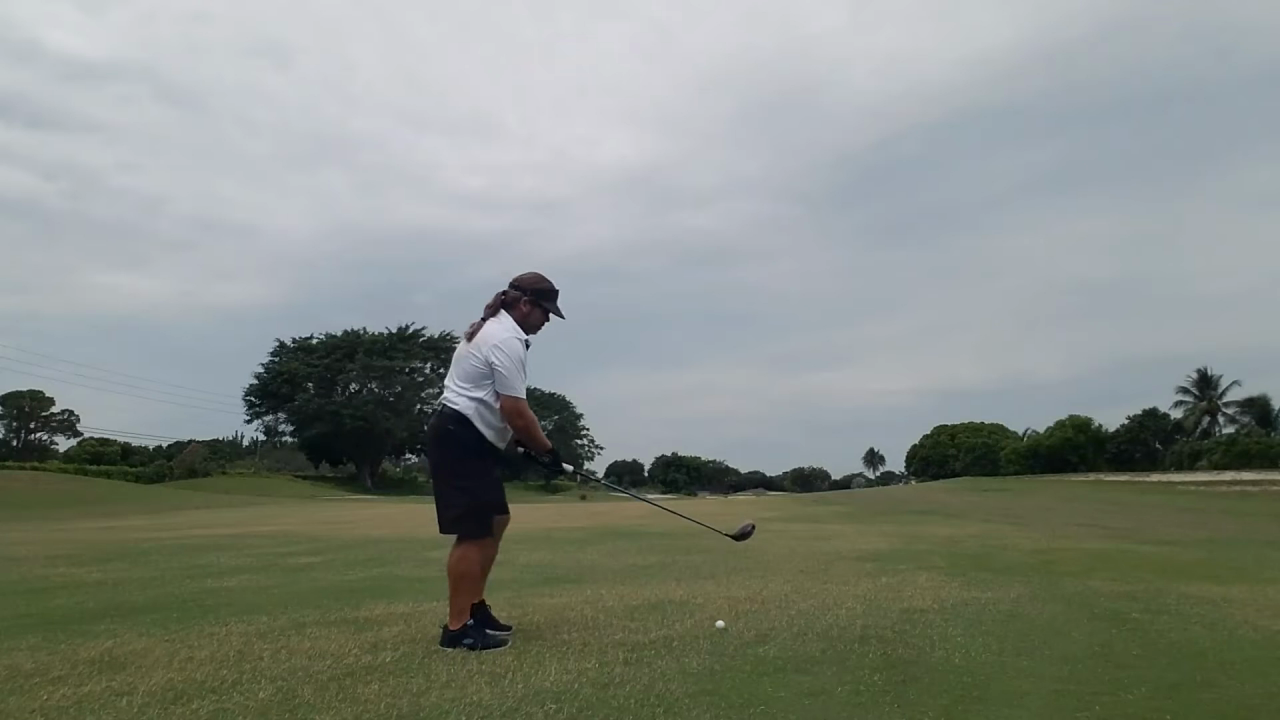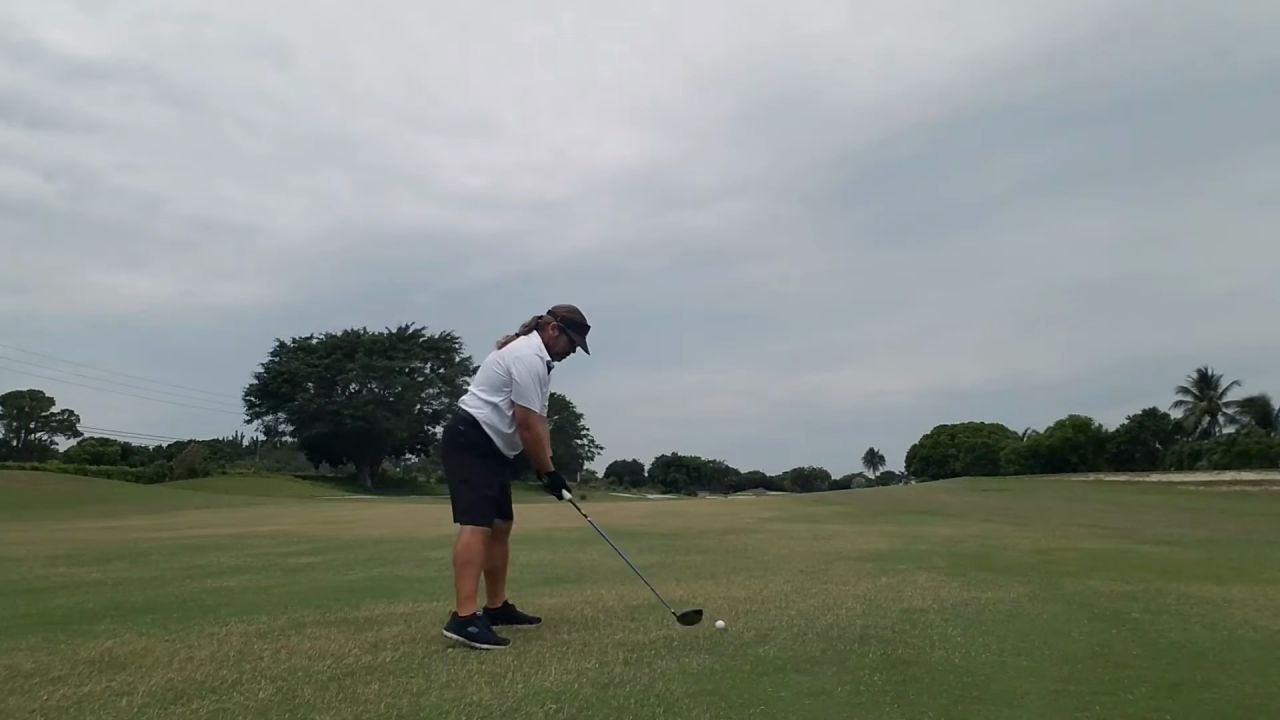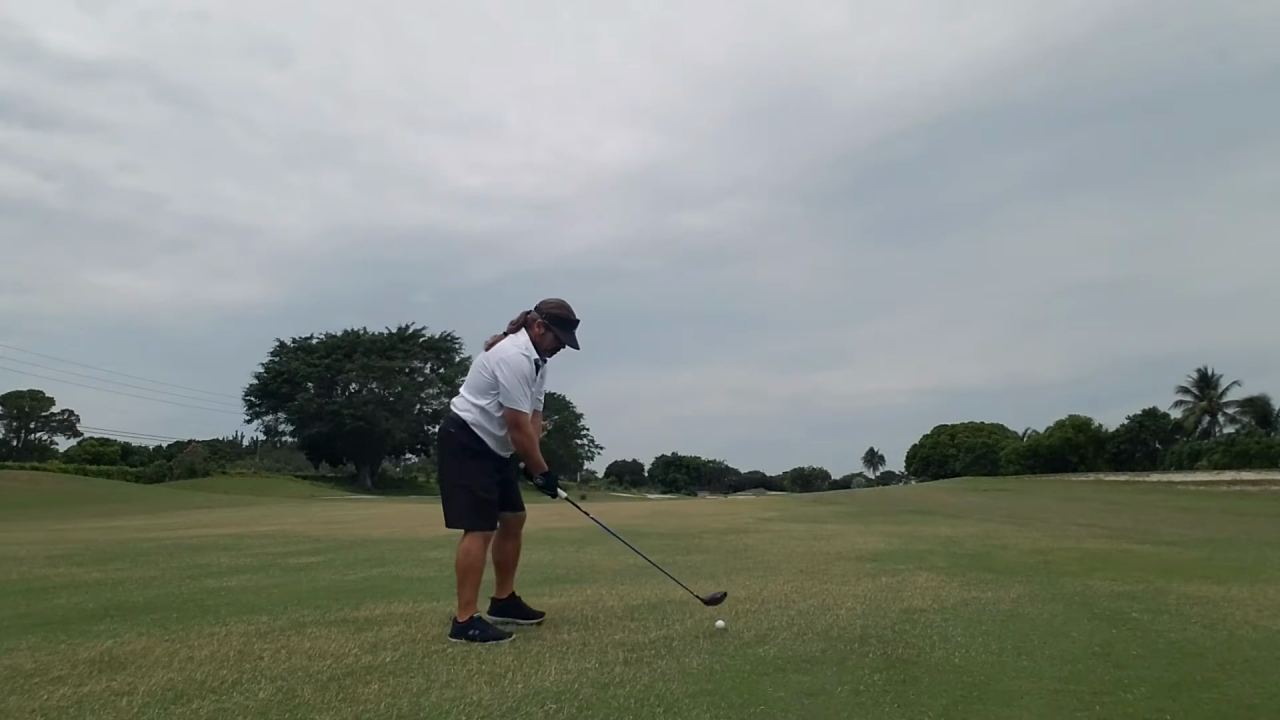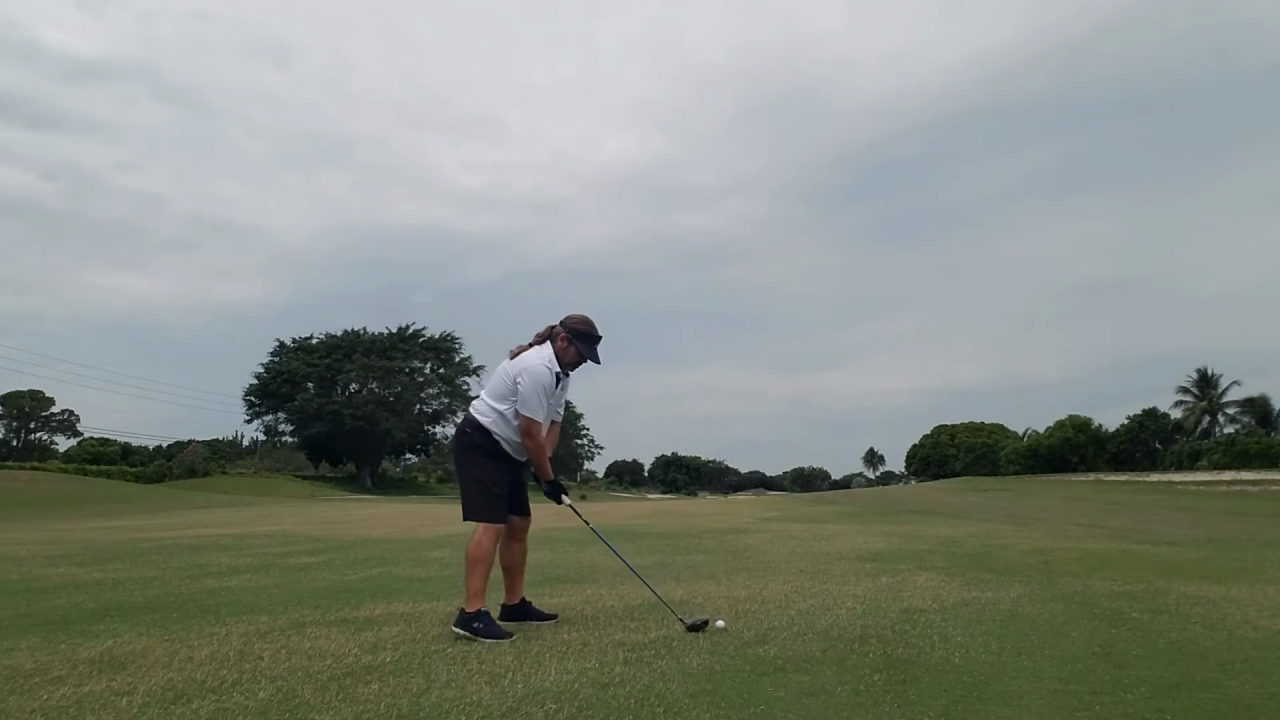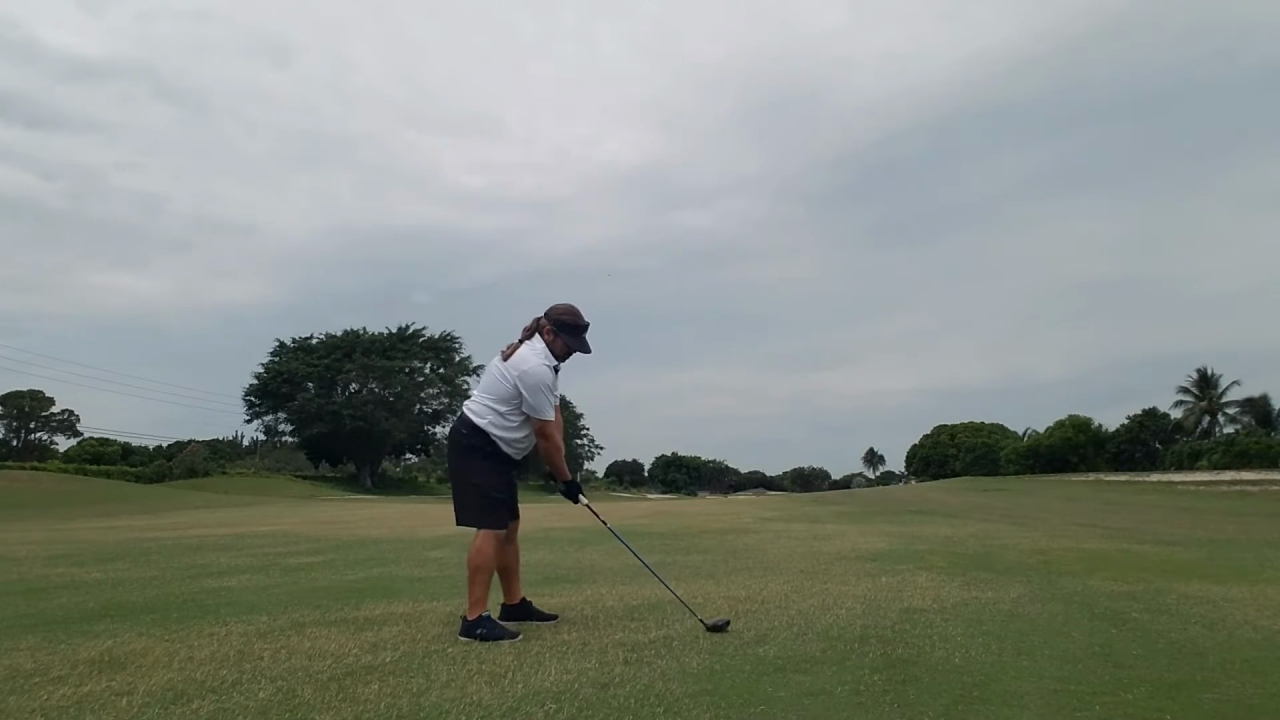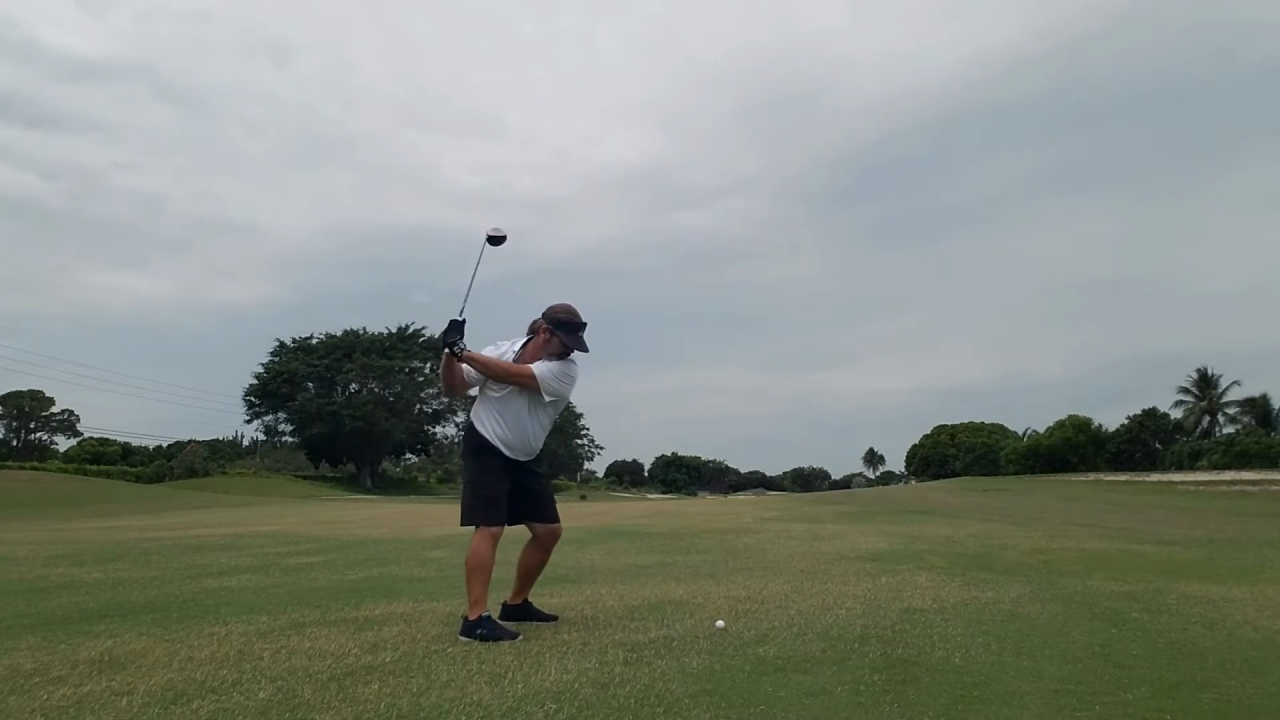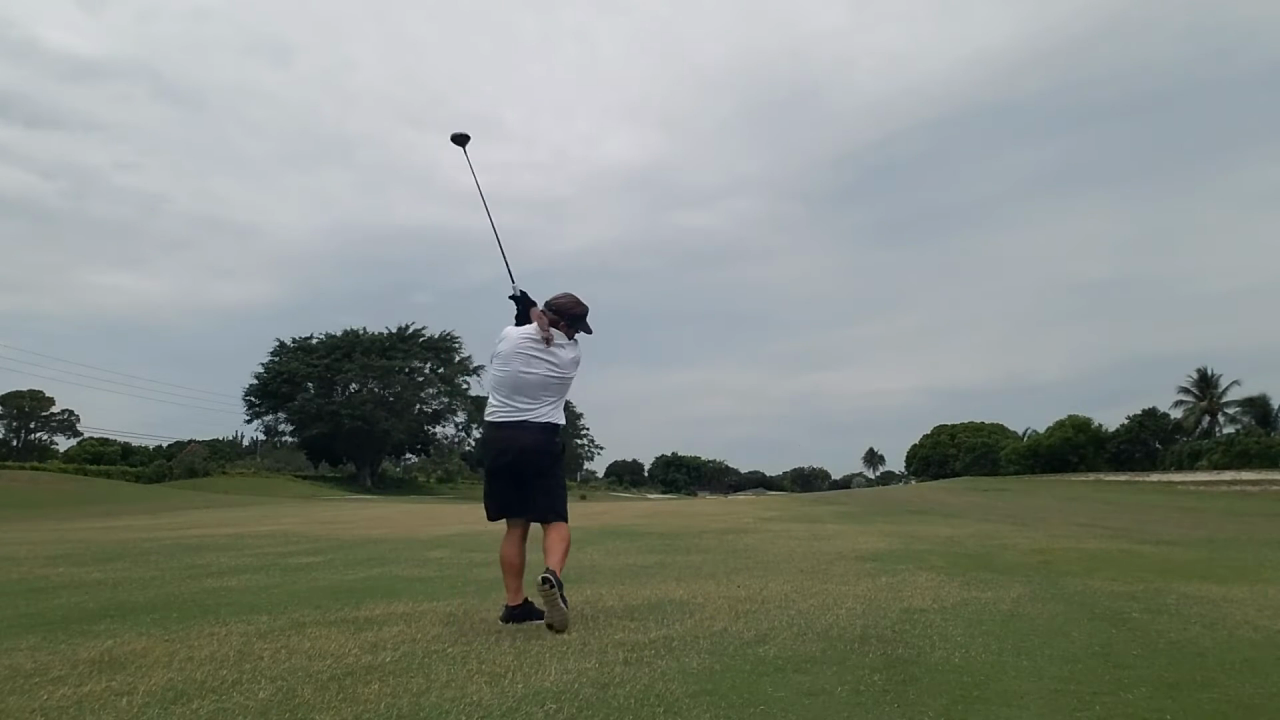
dt=0.7s
person 1, frame 1
left shoulder: (494, 330)
right shoulder: (507, 340)
right elbow: (515, 411)
left wrist: (529, 443)
right wrist: (546, 450)
left hip: (467, 440)
right hip: (462, 442)
left knee: (496, 521)
right knee: (473, 533)
left ankle: (474, 606)
right ankle: (457, 628)
person 1, frame 2
left shoulder: (537, 358)
right shoulder: (528, 357)
left elbow: (538, 421)
right elbow: (527, 426)
left wrist: (544, 467)
right wrist: (549, 471)
left hip: (489, 447)
right hip: (471, 442)
left knee: (500, 526)
right knee: (477, 526)
left ankle: (496, 606)
right ankle: (465, 617)
person 1, frame 3
left shoulder: (536, 359)
right shoulder: (513, 357)
left elbow: (533, 416)
right elbow: (518, 426)
left wrist: (530, 463)
right wrist: (542, 471)
left hip: (492, 449)
right hip: (467, 445)
left knee: (513, 520)
right knee: (480, 529)
left ankle: (504, 599)
right ankle: (465, 620)
person 1, frame 4
left shoulder: (559, 372)
right shoulder: (537, 368)
left elbow: (552, 426)
right elbow: (531, 434)
left wrist: (543, 470)
right wrist: (548, 479)
left hip: (505, 451)
right hip: (480, 445)
left knee: (518, 524)
right knee: (490, 525)
left ankle: (514, 604)
right ankle: (472, 613)
person 1, frame 5
left shoulder: (546, 359)
right shoulder: (534, 367)
left elbow: (554, 415)
right elbow: (543, 433)
left wrist: (560, 466)
right wrist: (565, 477)
left hip: (496, 450)
right hip: (476, 447)
left knee: (508, 528)
right knee: (491, 529)
left ankle: (514, 604)
right ankle: (475, 619)
person 1, frame 6
left shoulder: (565, 370)
right shoulder: (501, 351)
left elbow: (513, 375)
right elbow: (453, 388)
left wrist: (464, 353)
right wrist: (451, 354)
left hip: (524, 460)
right hip: (484, 450)
left knee: (549, 531)
right knee: (489, 529)
left ankle: (516, 604)
right ankle: (476, 619)
person 1, frame 7
left shoulder: (509, 337)
right shoulder: (570, 354)
left wrist: (526, 314)
right wrist: (531, 309)
left hip: (498, 438)
right hip: (541, 440)
left knee: (515, 524)
right knee: (555, 520)
left ankle: (515, 603)
right ankle: (552, 575)
